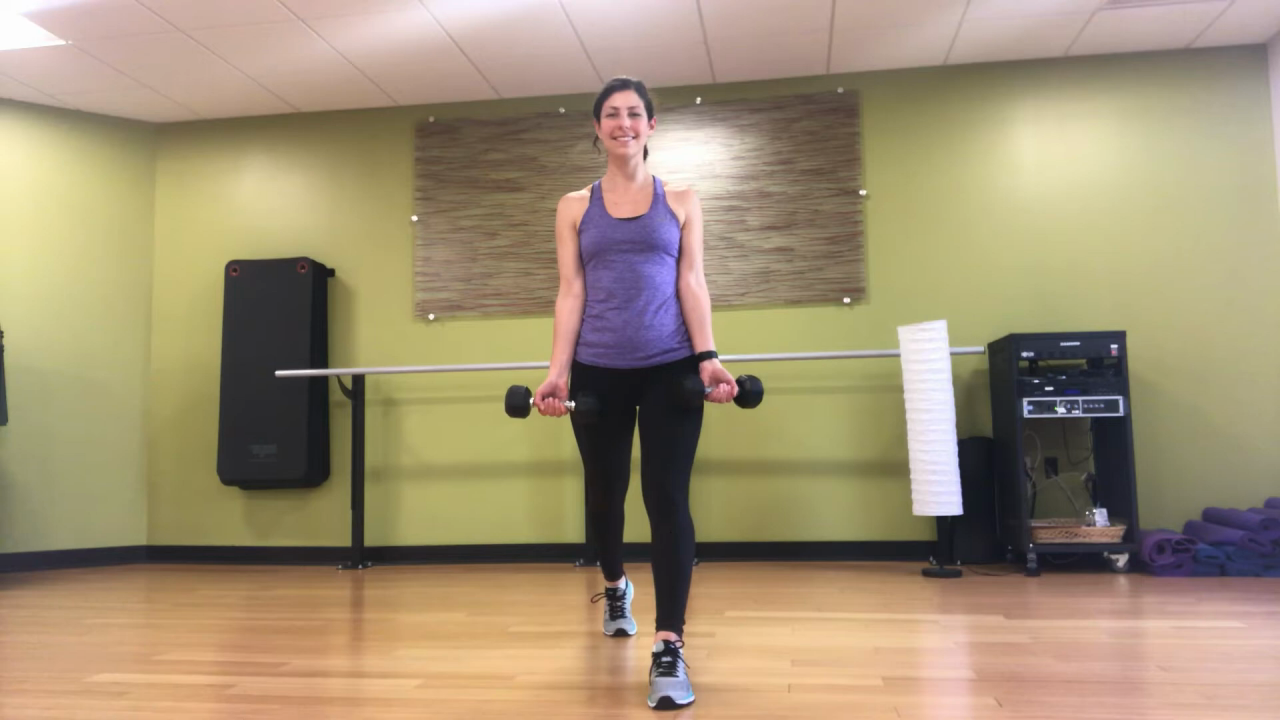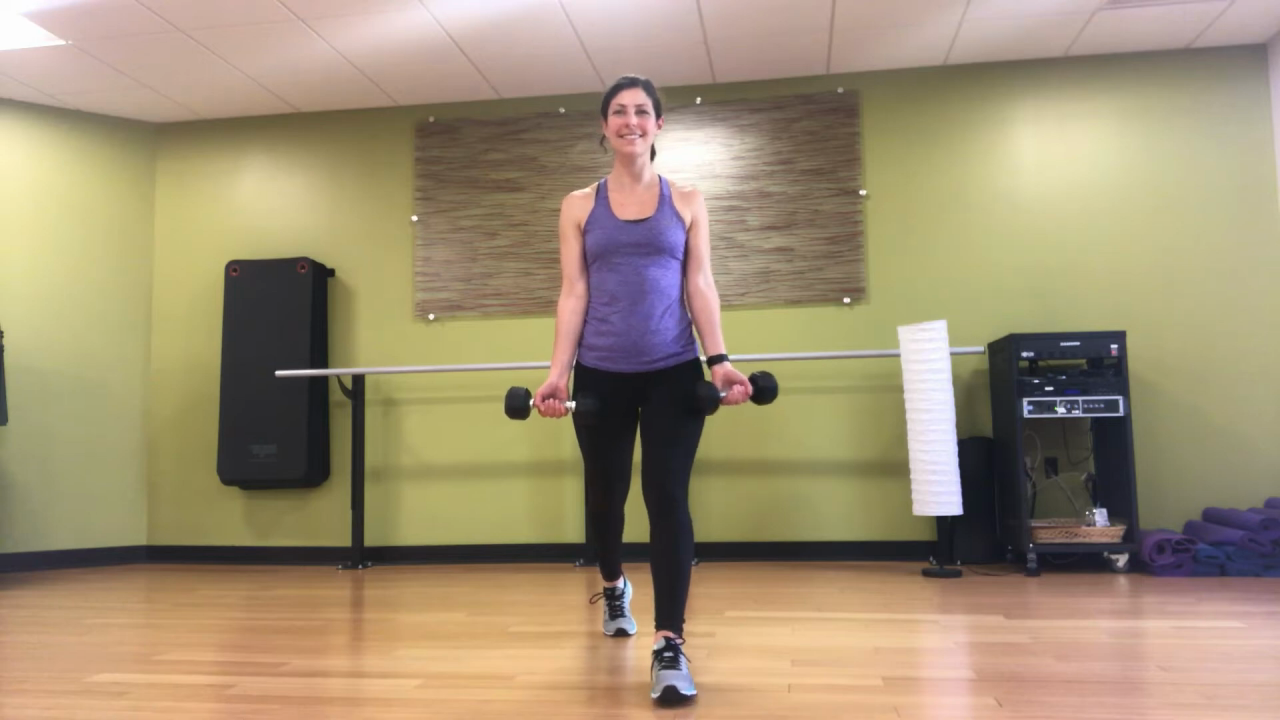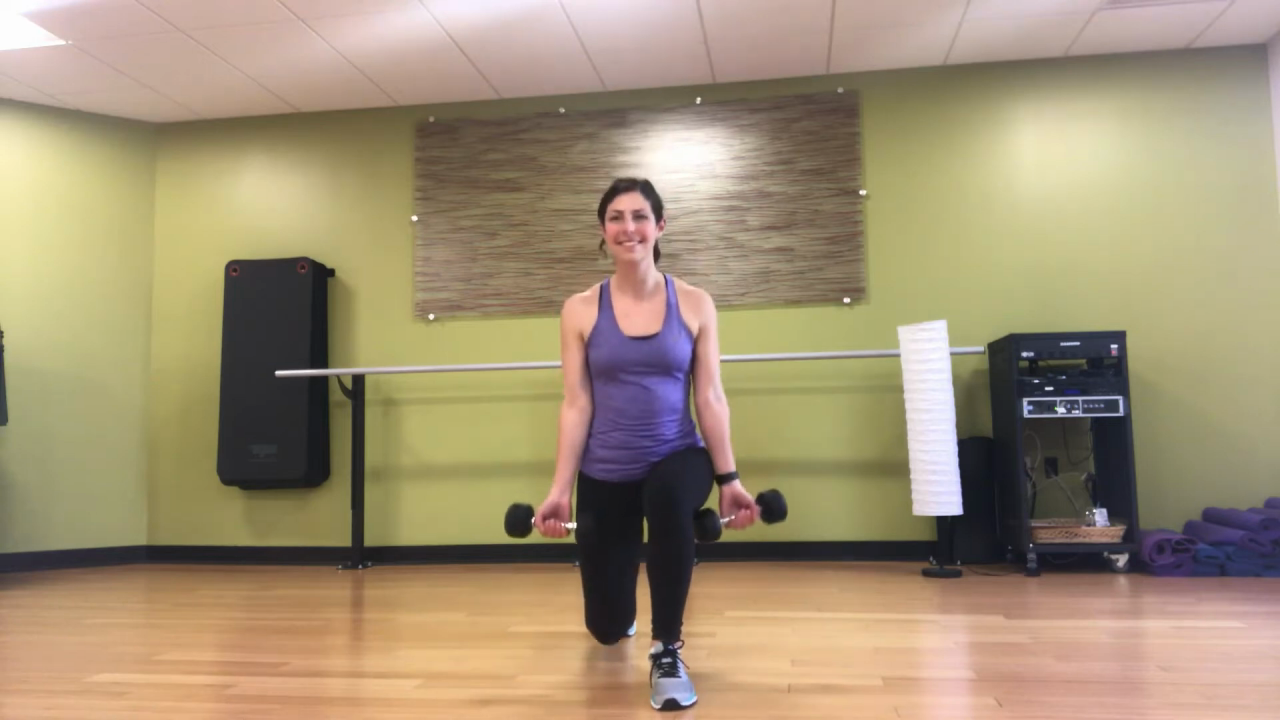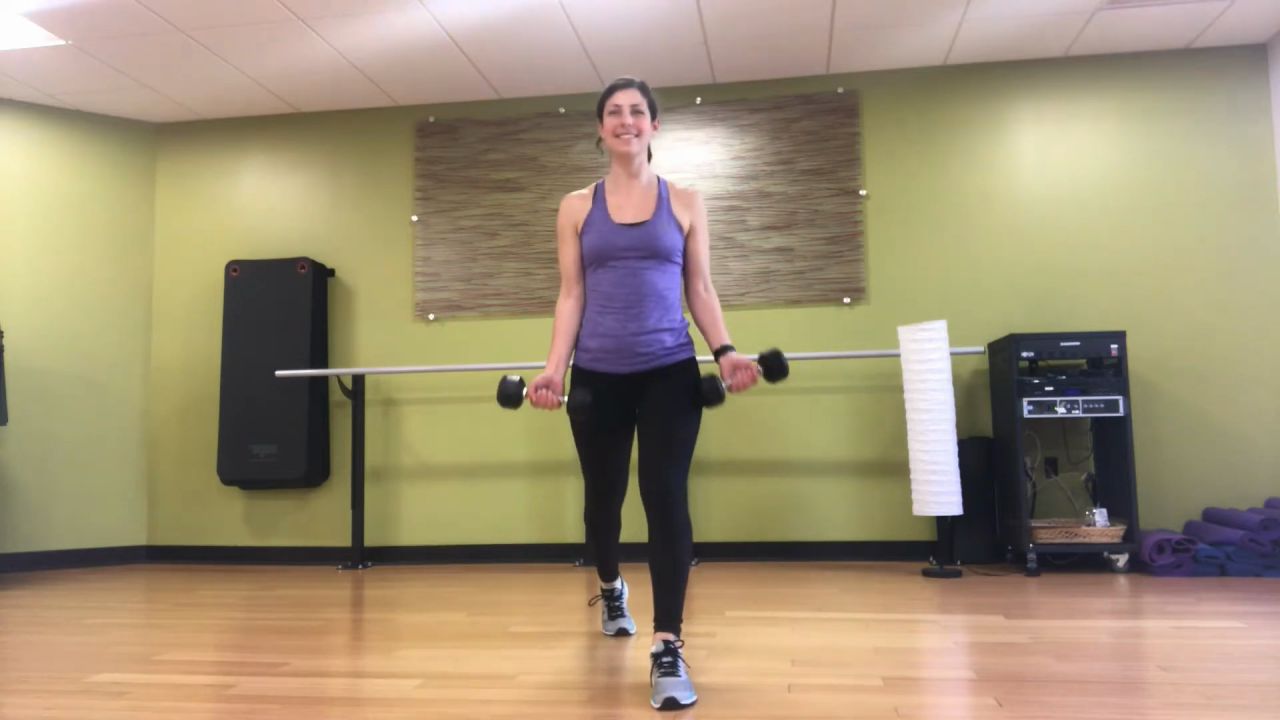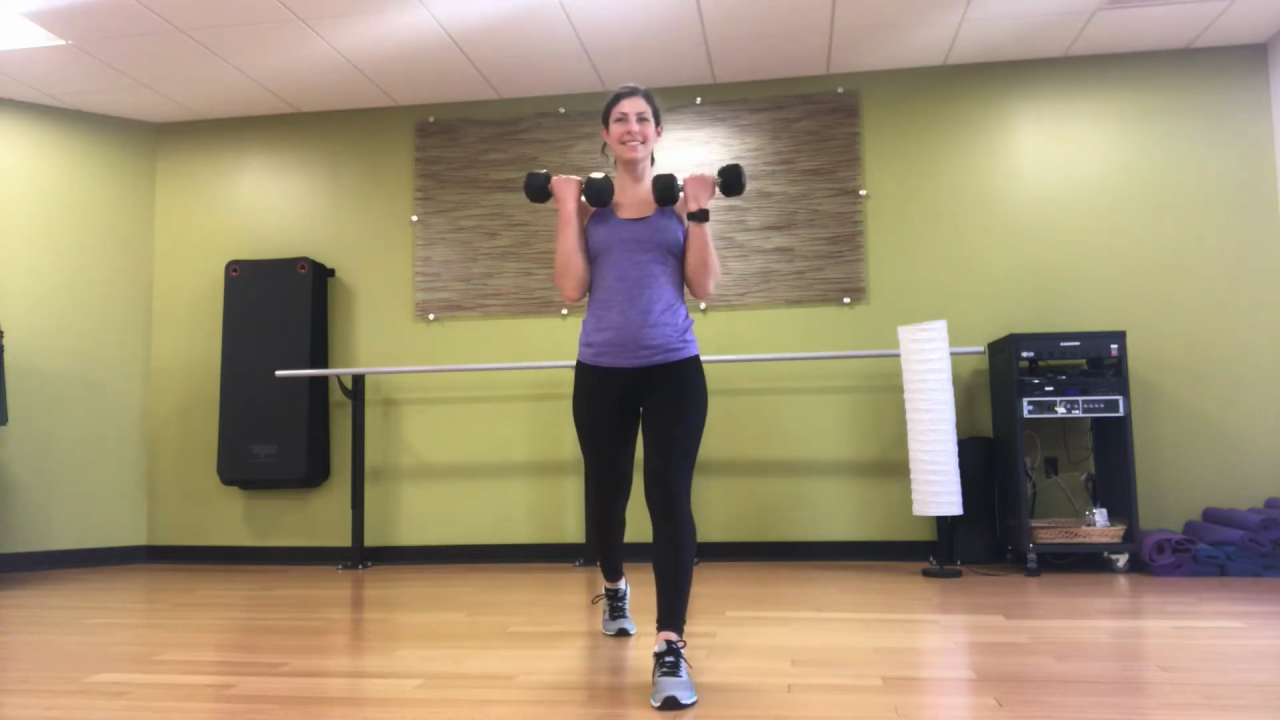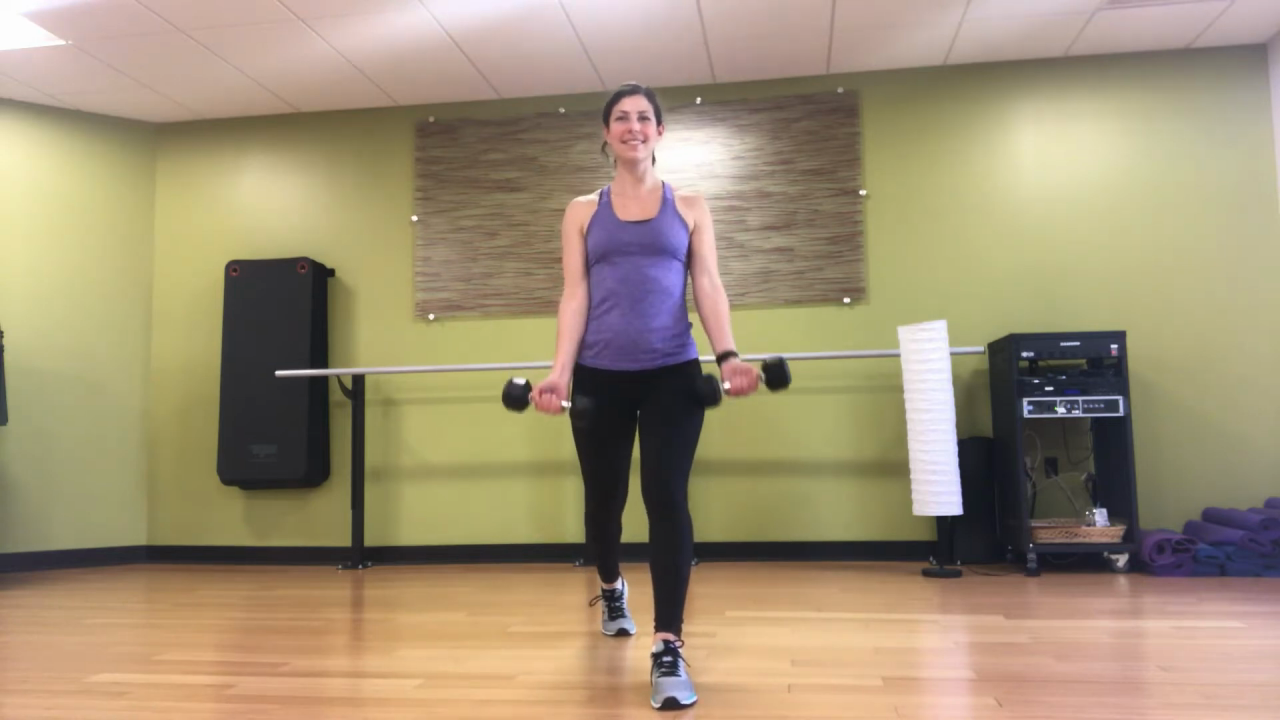
dt=0.7s
person 1, frame 1
left shoulder: (681, 200)
right shoulder: (575, 206)
left elbow: (691, 283)
right elbow: (571, 293)
left wrist: (709, 359)
right wrist: (558, 371)
left hip: (668, 366)
right hip: (599, 370)
left knee: (667, 497)
right knee: (605, 493)
left ankle: (669, 648)
right ankle: (615, 586)
person 1, frame 2
left shoulder: (687, 201)
right shoulder: (579, 206)
left elbow: (700, 285)
right elbow: (573, 294)
left wrist: (719, 360)
right wrist: (557, 371)
left hip: (672, 370)
right hip: (602, 373)
left knee: (666, 494)
right knee: (605, 493)
left ankle: (669, 645)
right ankle: (614, 588)
person 1, frame 3
left shoulder: (695, 304)
right shoulder: (580, 310)
left elbow: (709, 397)
right elbow: (576, 405)
left wrist: (728, 478)
right wrist: (561, 487)
left hip: (678, 456)
right hip: (605, 473)
left knee: (669, 499)
right knee: (608, 625)
left ankle: (667, 652)
right ankle: (621, 610)
person 1, frame 4
left shoulder: (685, 201)
right shoulder: (578, 206)
left elbow: (700, 288)
right elbow: (570, 293)
left wrist: (724, 349)
right wrist: (554, 364)
left hip: (669, 371)
right hip: (599, 374)
left knee: (665, 495)
right knee: (603, 493)
left ankle: (667, 649)
right ankle: (611, 588)
person 1, frame 5
left shoulder: (681, 199)
right shoulder: (586, 203)
left elbow: (704, 286)
right elbow: (572, 288)
left wrist: (698, 212)
right wrist: (567, 211)
left hip: (673, 368)
right hip: (601, 371)
left knee: (669, 498)
right knee: (607, 495)
left ankle: (670, 648)
right ankle: (614, 589)
person 1, frame 6
left shoulder: (689, 206)
right shoulder: (583, 210)
left elbow: (707, 286)
right elbow: (575, 295)
left wrist: (727, 356)
right wrist: (559, 371)
left hip: (671, 372)
right hip: (600, 375)
left knee: (665, 495)
right knee: (603, 499)
left ankle: (668, 649)
right ankle: (613, 589)
